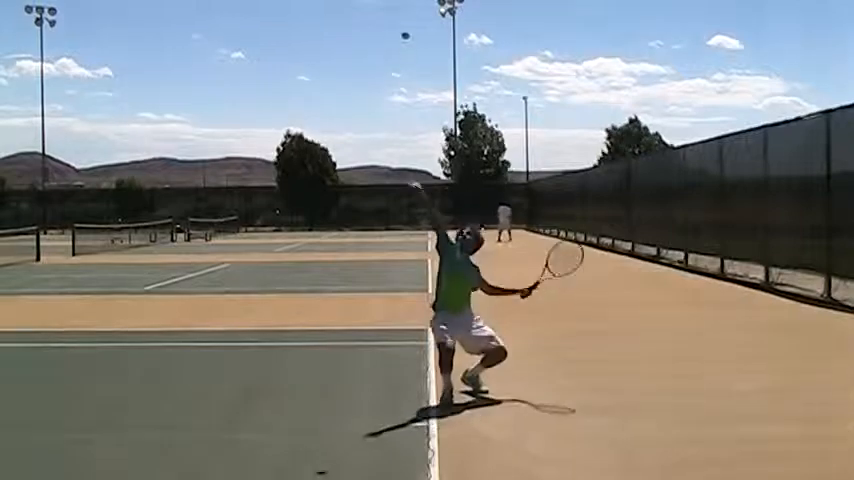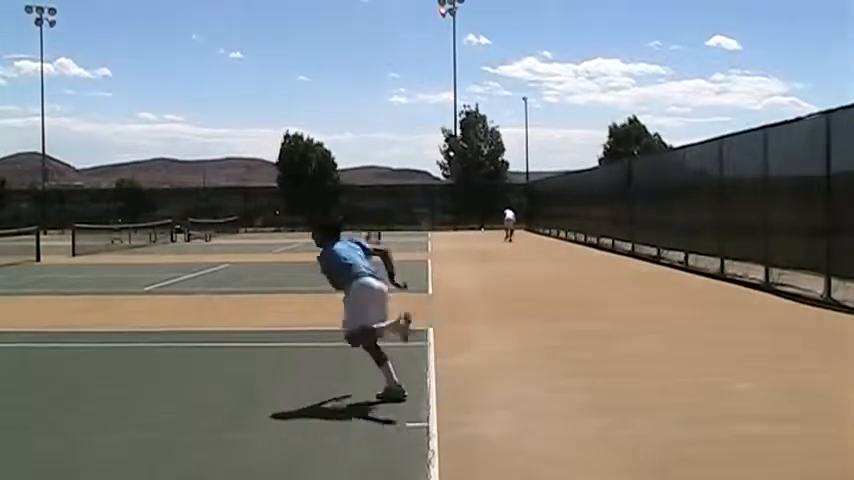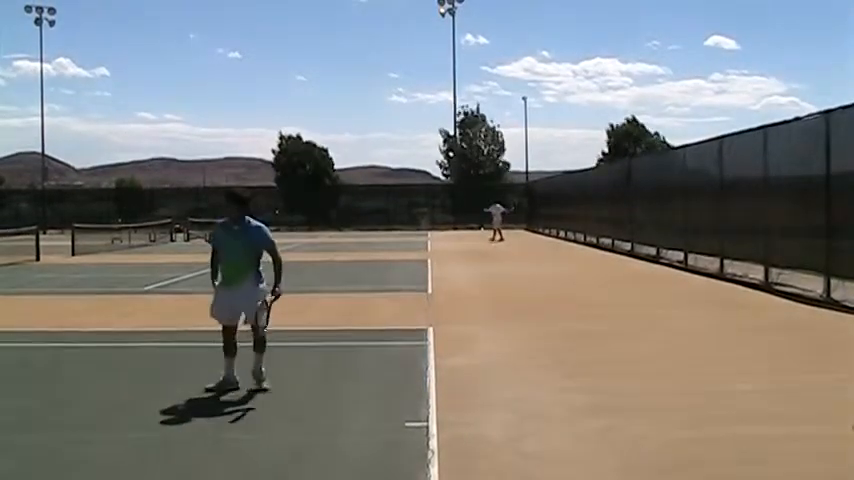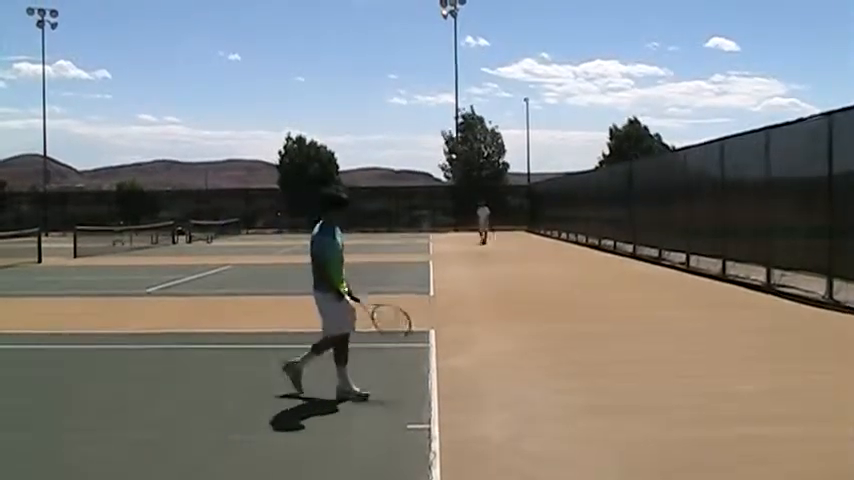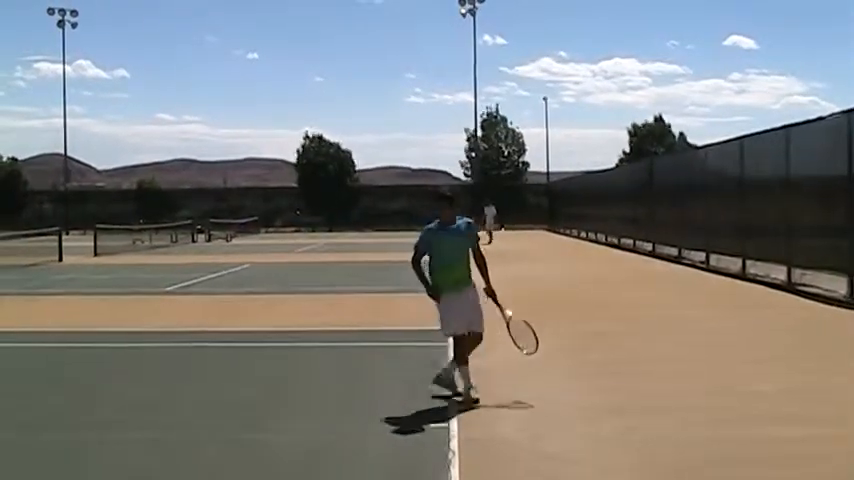
dt=1s
person 1, frame 1
left shoulder: (472, 270)
right shoulder: (449, 251)
left elbow: (488, 289)
right elbow: (437, 224)
left wrist: (519, 291)
right wrist: (424, 197)
left hip: (466, 317)
right hip: (444, 317)
left knee: (499, 352)
right knee: (446, 349)
left ankle: (472, 375)
right ankle: (447, 388)
person 1, frame 2
left shoulder: (325, 256)
right shoulder: (352, 242)
left elbow: (338, 285)
right elbow: (384, 252)
right wrist: (392, 278)
left hip: (360, 287)
right hip: (379, 287)
left knee: (355, 337)
right knee: (368, 341)
left ankle: (397, 324)
right ankle: (394, 386)
person 1, frame 3
left shoulder: (257, 230)
right shoulder: (220, 229)
left elbow: (276, 257)
right elbow: (215, 255)
left wrist: (277, 284)
right wrist: (214, 280)
left hip: (251, 286)
right hip: (227, 286)
left knee: (258, 329)
right knee: (228, 330)
left ankle: (259, 372)
right ankle: (229, 377)
person 1, frame 4
left shoulder: (334, 230)
right shoulder: (321, 235)
right elbow: (318, 268)
left wrist: (345, 287)
right wrist: (337, 291)
left hip: (337, 291)
right hip: (329, 293)
left knee: (333, 337)
right knee: (341, 336)
left ankle: (297, 365)
right ankle: (345, 386)
person 1, frame 5
left shoulder: (468, 226)
right shoulder: (430, 232)
left elbow: (478, 256)
right elbow: (416, 260)
left wrist: (487, 284)
right wrist: (428, 286)
left hip: (468, 289)
right hip: (445, 294)
left knee: (476, 336)
right knee: (459, 338)
left ankle: (446, 374)
right ankle: (468, 387)
